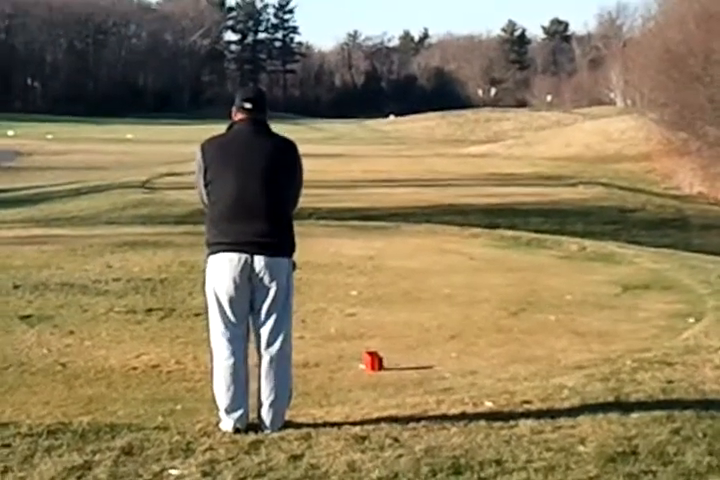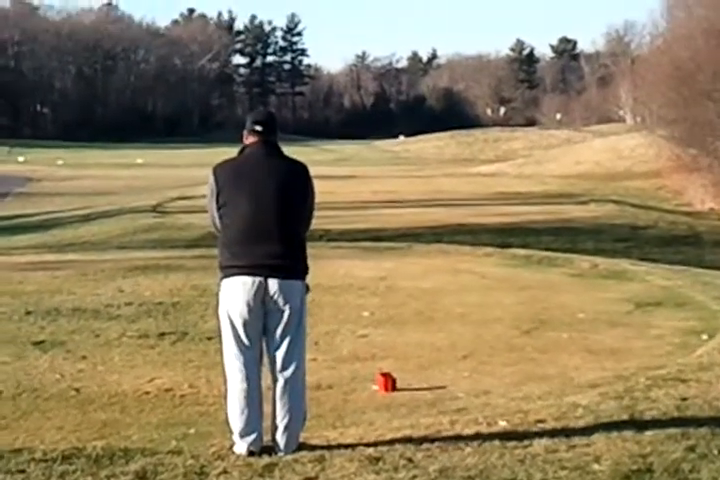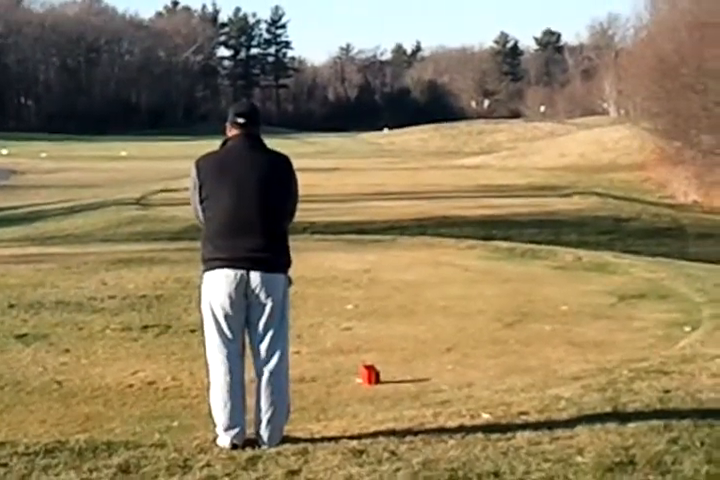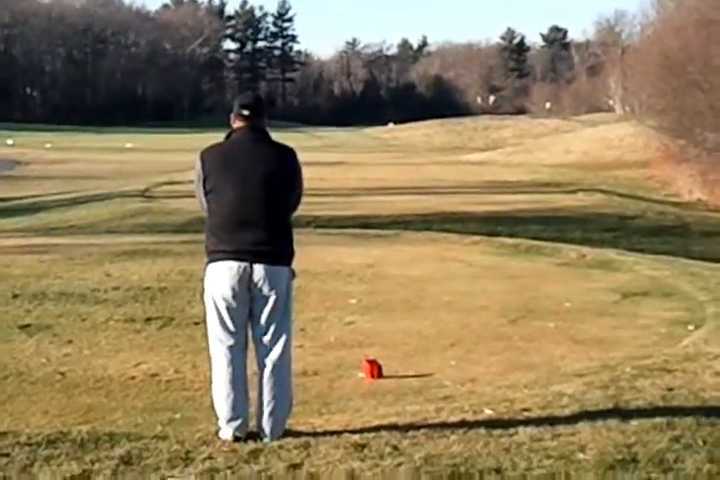
dt=0.5s
person 1, frame 1
left shoulder: (210, 149)
right shoulder: (285, 149)
left elbow: (206, 199)
right elbow: (291, 201)
left hip: (225, 254)
right hip: (274, 255)
left knee: (227, 341)
right knee: (274, 341)
left ankle: (233, 418)
right ankle: (272, 418)
person 1, frame 2
left shoulder: (222, 173)
right shoulder: (297, 172)
left elbow: (218, 223)
right elbow: (304, 223)
left hip: (239, 277)
right hip: (287, 277)
left knee: (242, 364)
right knee: (288, 363)
left ankle: (247, 441)
right ankle: (287, 441)
person 1, frame 3
left shoulder: (205, 166)
right shoulder: (279, 164)
left elbow: (201, 215)
left hip: (221, 270)
right hip: (269, 270)
left knee: (224, 356)
right knee: (271, 355)
left ankle: (230, 434)
right ankle: (270, 434)
person 1, frame 4
left shoulder: (210, 157)
right shoulder: (285, 157)
left elbow: (206, 206)
left hip: (224, 262)
right hip: (273, 263)
left knee: (227, 348)
right knee: (273, 349)
left ankle: (232, 427)
right ankle: (272, 427)
